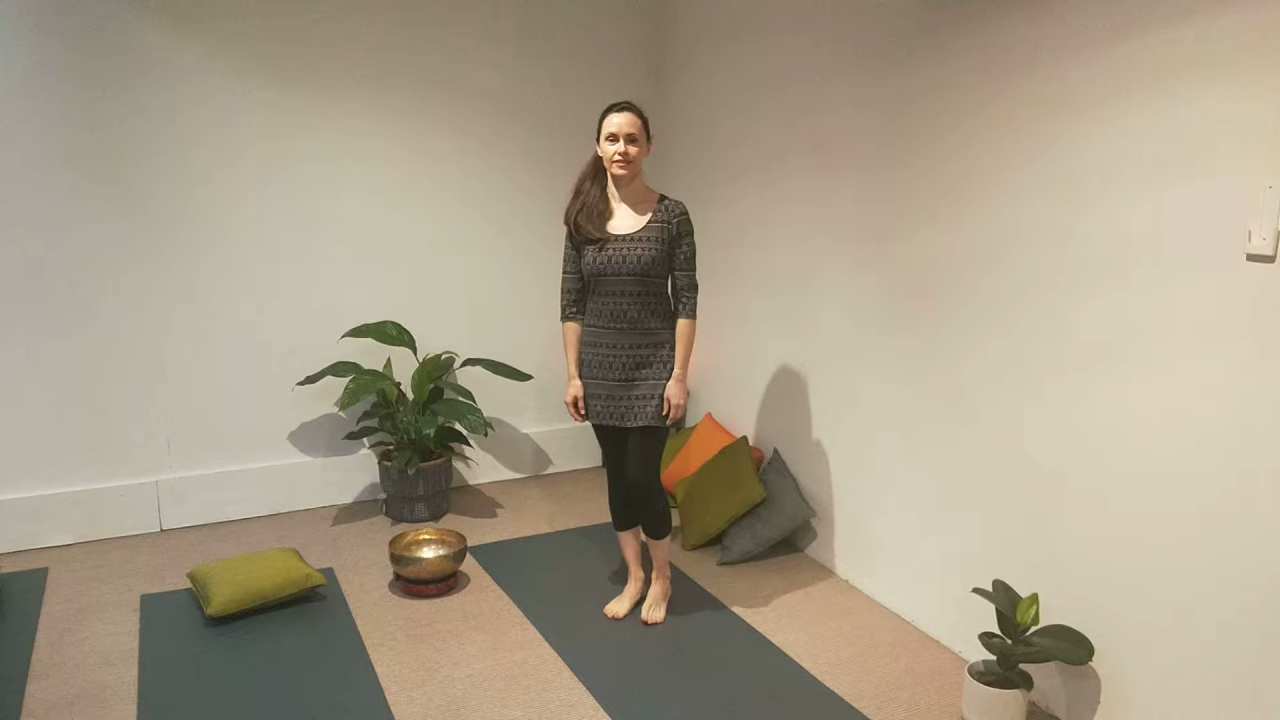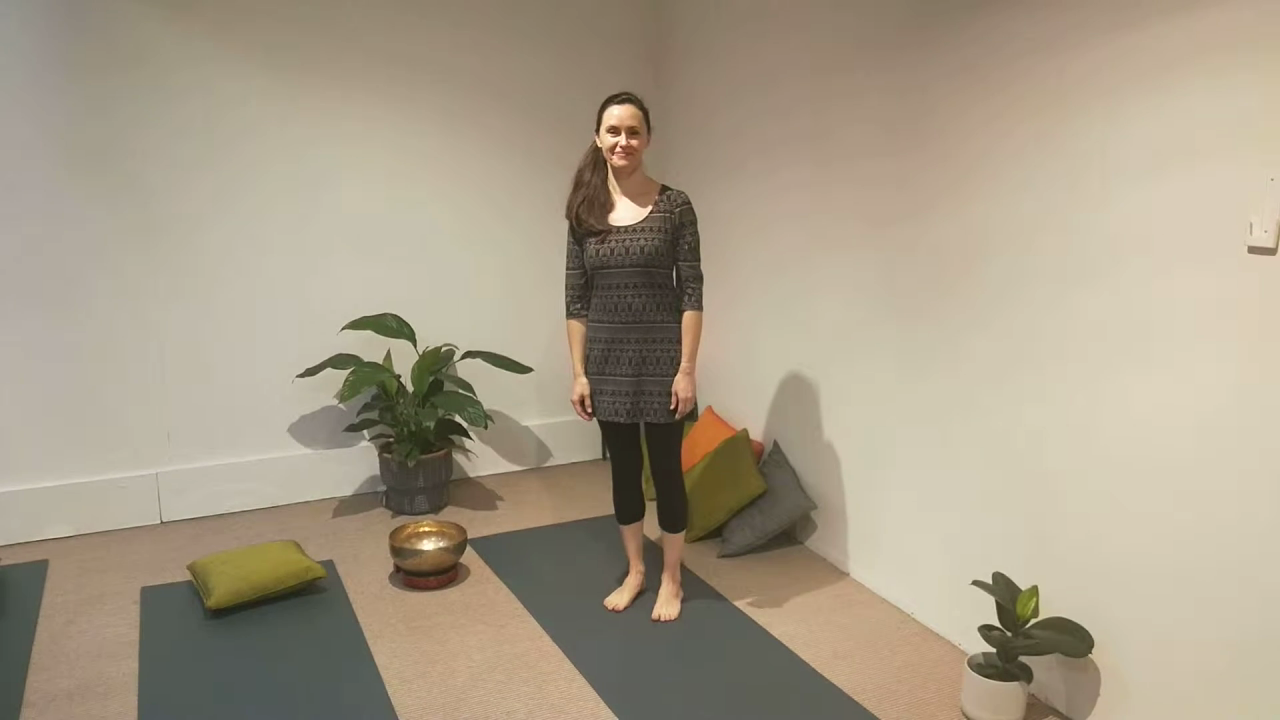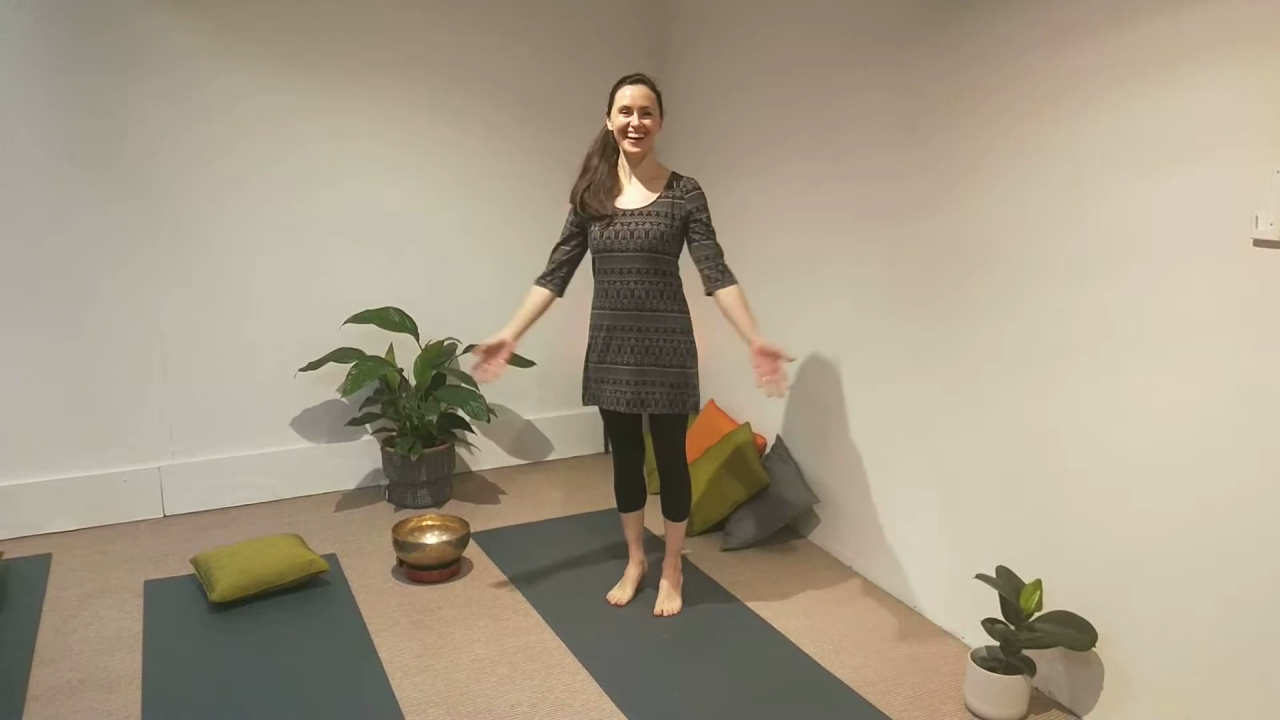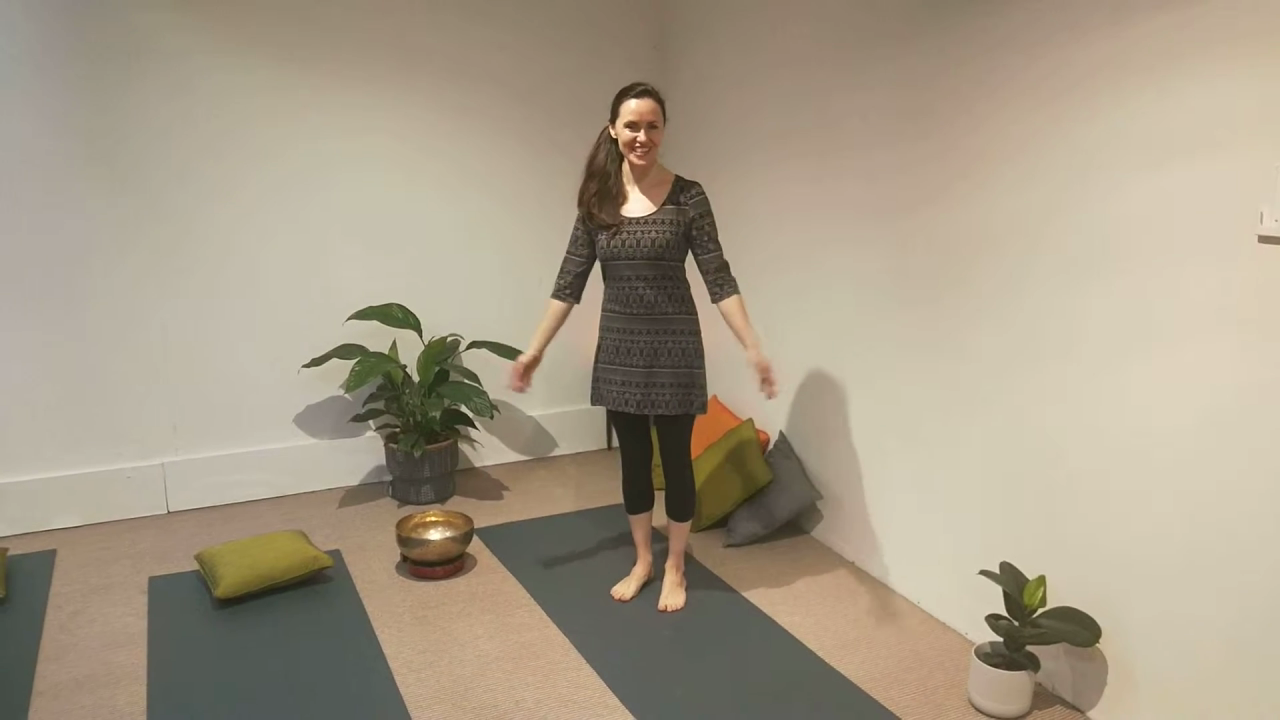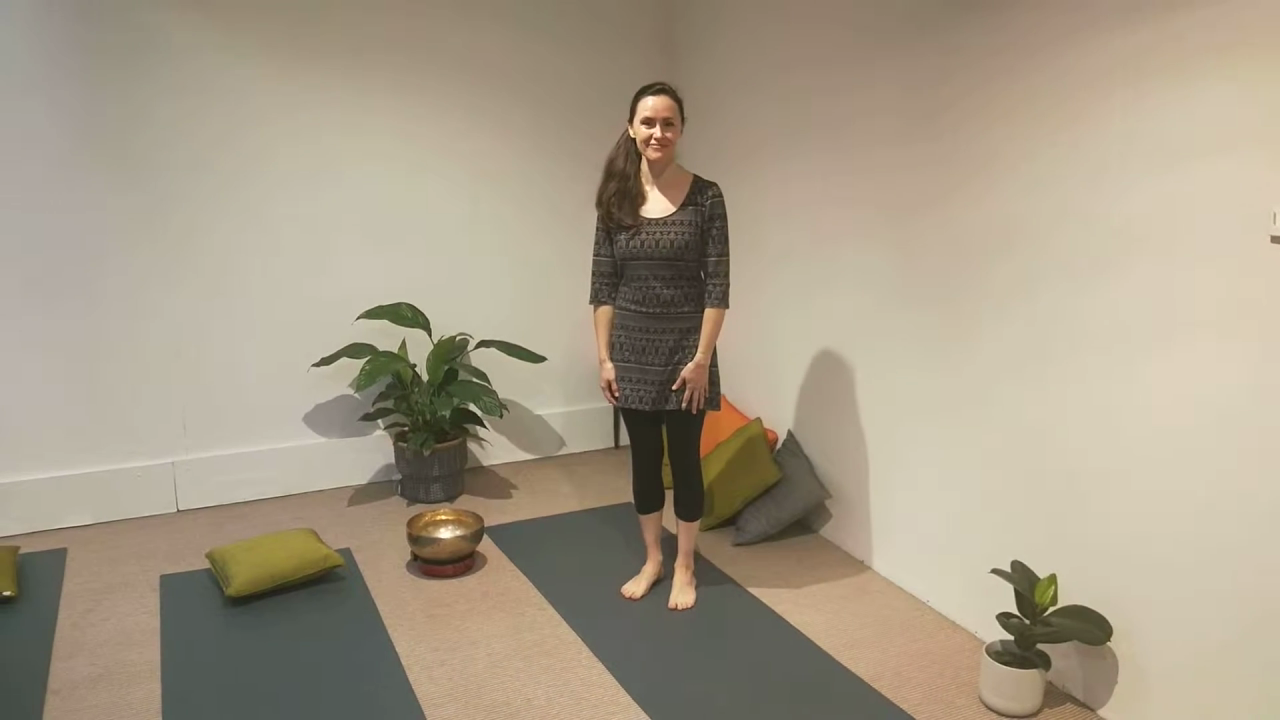
dt=1s
person 1, frame 1
left shoulder: (672, 215)
right shoulder: (584, 216)
left elbow: (686, 301)
right elbow: (572, 301)
left wrist: (679, 375)
right wrist: (573, 374)
left hip: (652, 364)
right hip: (601, 365)
left knee: (643, 474)
right knee: (616, 474)
left ankle: (661, 579)
right ankle: (633, 577)
person 1, frame 2
left shoulder: (674, 205)
right shoulder: (585, 209)
left elbow: (691, 293)
right elbow: (576, 298)
left wrist: (687, 368)
right wrist: (579, 371)
left hip: (661, 357)
right hip: (607, 360)
left knee: (665, 467)
right knee: (623, 467)
left ankle: (671, 579)
right ankle: (634, 571)
person 1, frame 3
left shoulder: (684, 192)
right shoulder: (591, 193)
left elbow: (716, 272)
right elbow: (555, 273)
left wrist: (754, 339)
right wrist: (510, 334)
left hip: (665, 344)
right hip: (610, 344)
left knee: (670, 458)
right knee: (625, 456)
left ankle: (672, 571)
right ankle: (635, 561)
person 1, frame 4
left shoulder: (687, 196)
right shoulder: (598, 199)
left elbow: (719, 279)
right elbow: (569, 280)
left wrist: (753, 347)
right wrist: (535, 348)
left hip: (673, 345)
right hip: (618, 346)
left knee: (675, 458)
right knee: (633, 457)
left ankle: (675, 568)
right ankle: (642, 560)
person 1, frame 5
left shoulder: (705, 196)
right shoulder: (616, 197)
left elbow: (717, 285)
right elbow: (603, 284)
left wrist: (702, 358)
right wrist: (604, 356)
left hip: (685, 347)
right hip: (632, 348)
left knee: (684, 458)
right knee: (644, 457)
left ankle: (684, 567)
right ankle: (652, 560)
